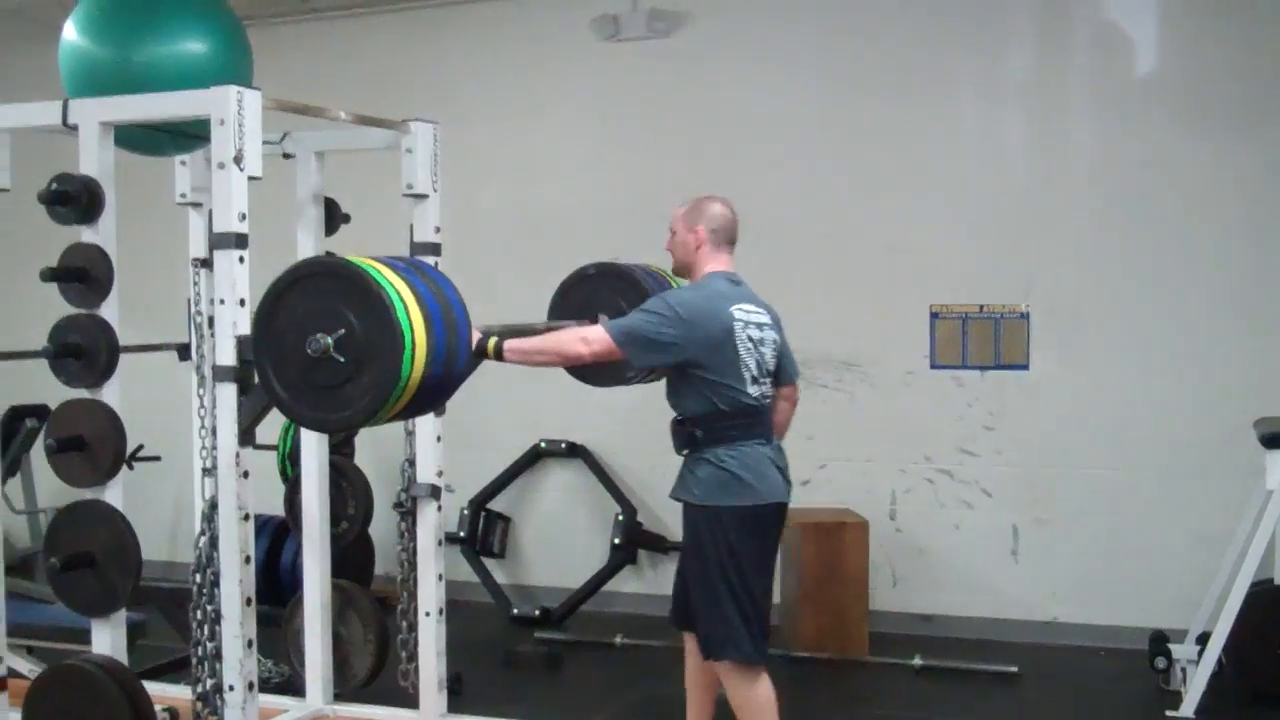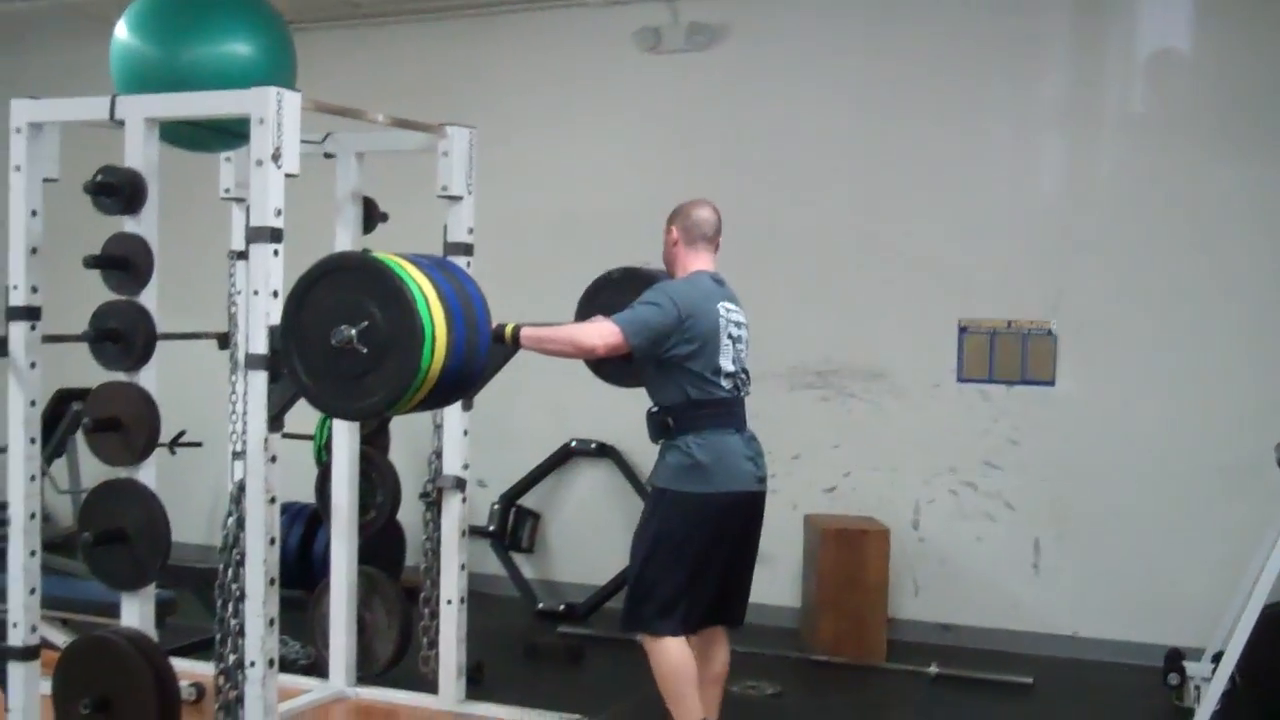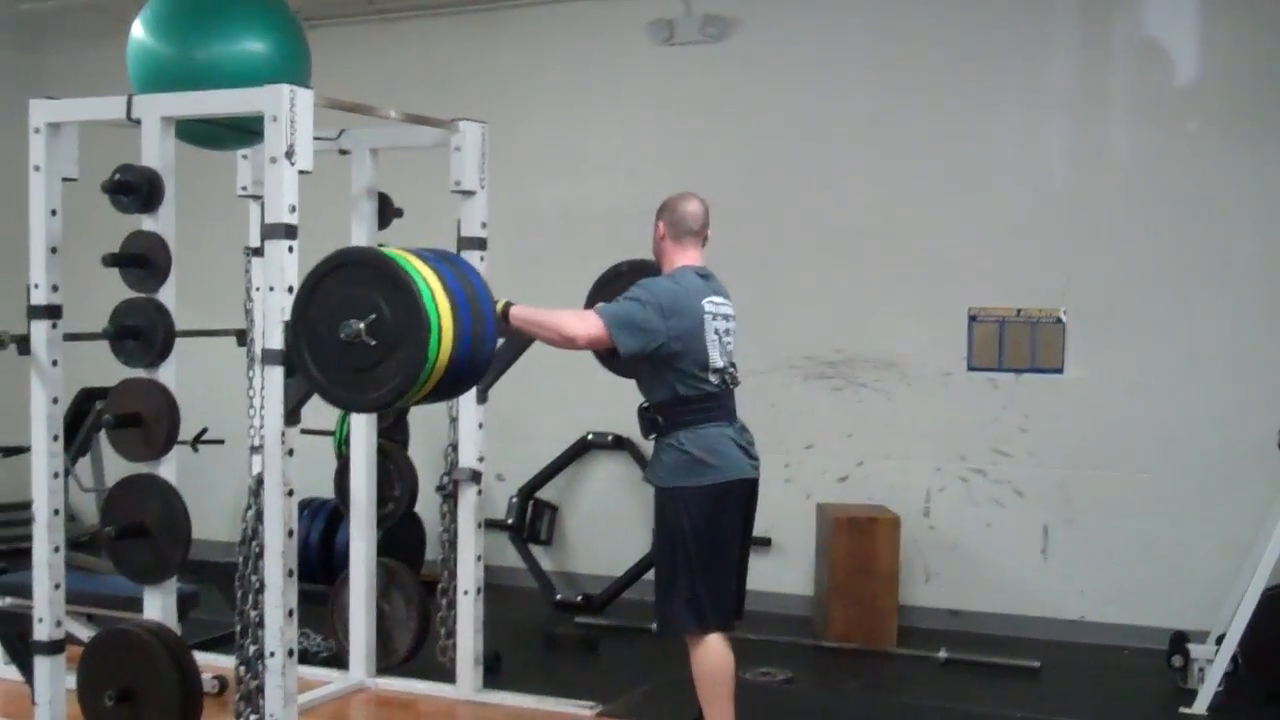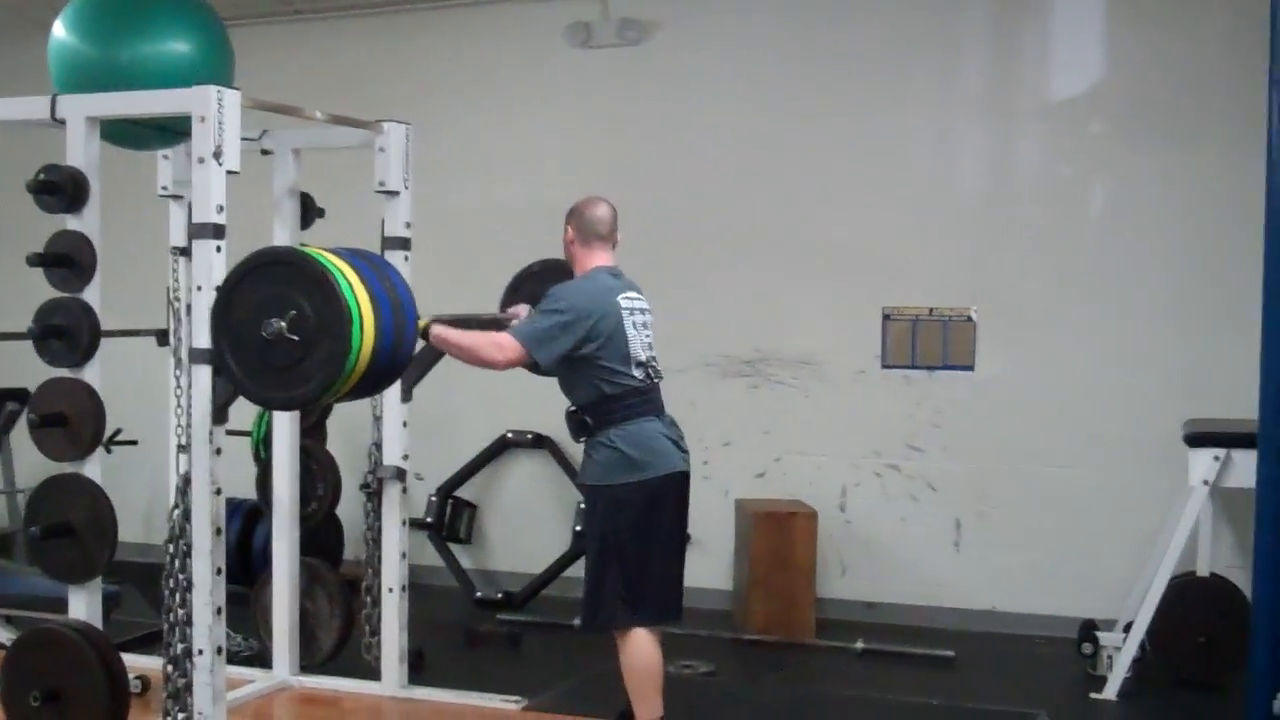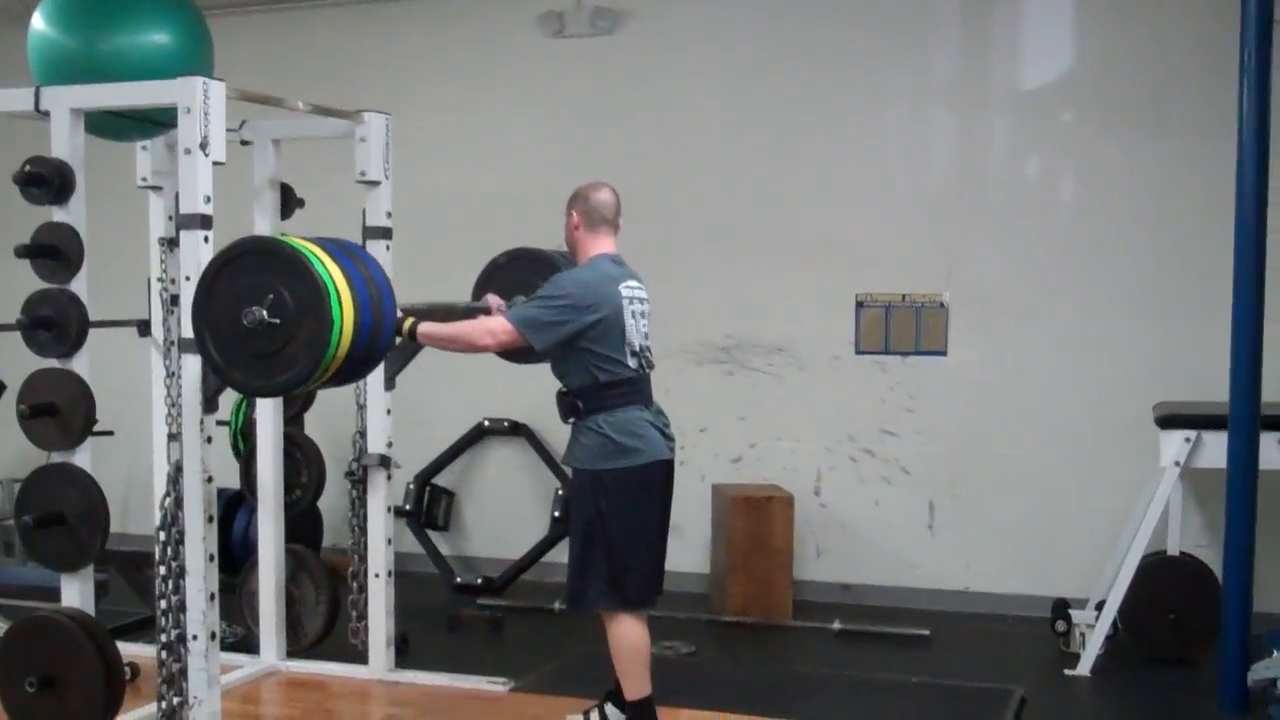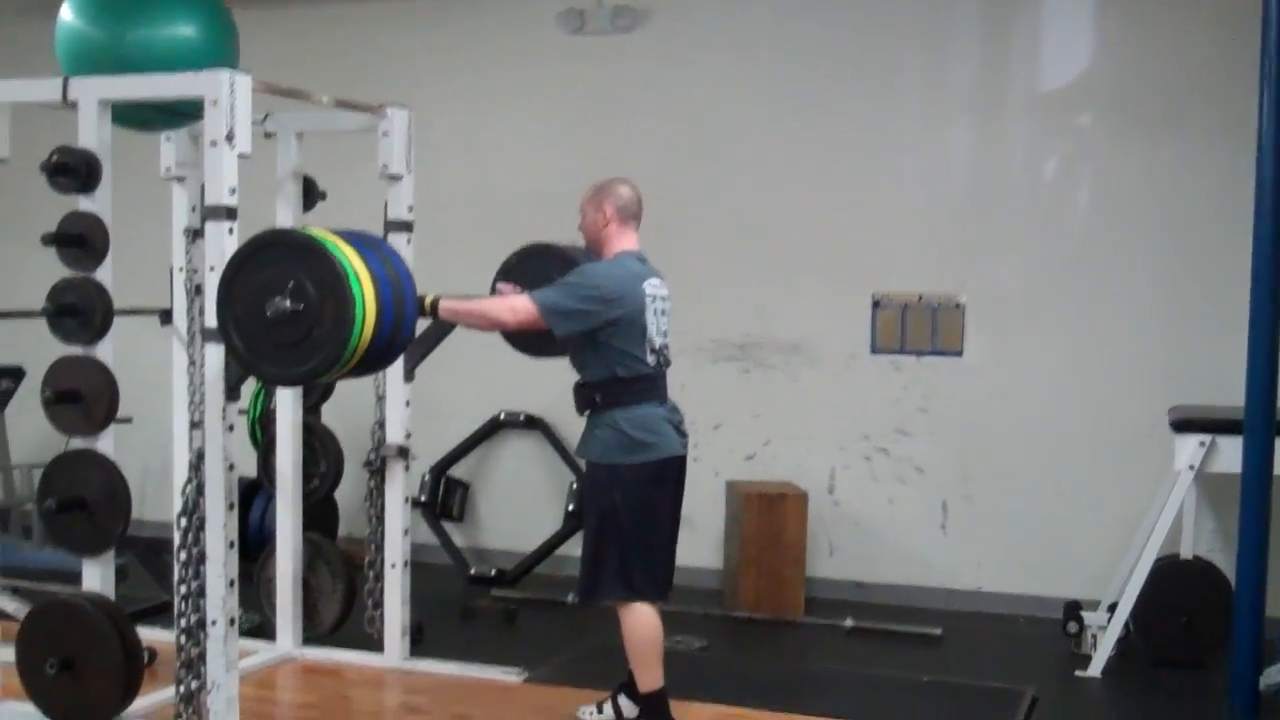
dt=0.4s
person 1, frame 1
left shoulder: (687, 308)
right shoulder: (760, 310)
left elbow: (585, 346)
right elbow: (787, 394)
left wrist: (490, 345)
left hip: (724, 487)
right hip: (760, 480)
left knee: (730, 645)
right knee: (700, 622)
person 1, frame 2
left shoulder: (675, 297)
right shoulder: (725, 301)
left elbow: (597, 341)
left wrist: (509, 333)
right wrist: (620, 325)
left hip: (697, 473)
right hip: (740, 471)
left knee: (657, 619)
right knee: (709, 619)
person 1, frame 3
left shoulder: (662, 294)
right shoulder: (713, 293)
left elbow: (581, 331)
left wrist: (505, 312)
right wrist: (619, 318)
left hip: (696, 467)
right hip: (729, 461)
left knee: (701, 620)
right knee: (711, 612)
person 1, frame 4
left shoulder: (578, 299)
right shoulder: (623, 292)
left elbow: (501, 353)
left wrist: (427, 330)
right wrist: (534, 322)
left hip: (626, 465)
right hip: (657, 457)
left knee: (630, 611)
right knee: (640, 605)
person 1, frame 5
left shoulder: (580, 285)
right shoulder: (624, 280)
left elbow: (491, 337)
left wrist: (410, 328)
right wrist: (511, 311)
left hip: (614, 451)
right hip: (641, 444)
left knee: (618, 596)
right knee: (626, 589)
person 1, frame 6
left shoulder: (605, 279)
right shoulder: (642, 275)
left elbow: (511, 317)
left wrist: (433, 305)
right wrist: (521, 297)
left hip: (628, 444)
right hip: (651, 439)
left knee: (631, 588)
right knee: (636, 582)
